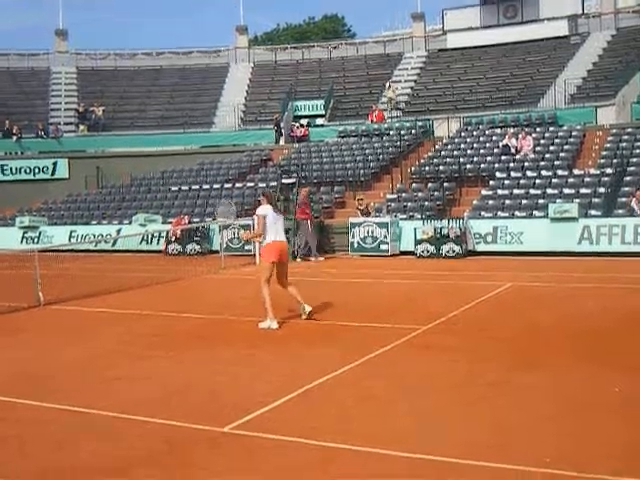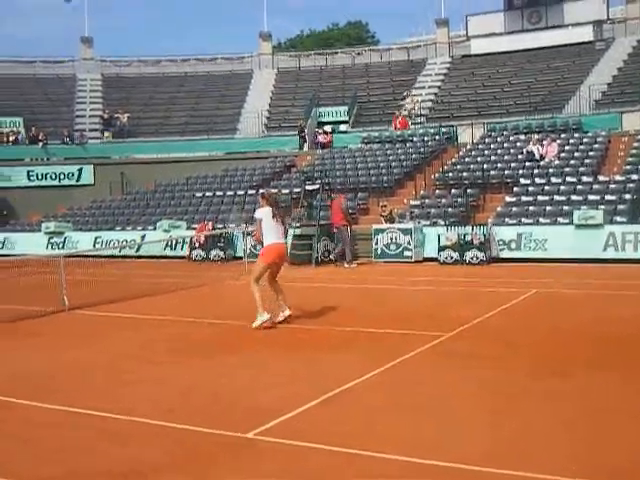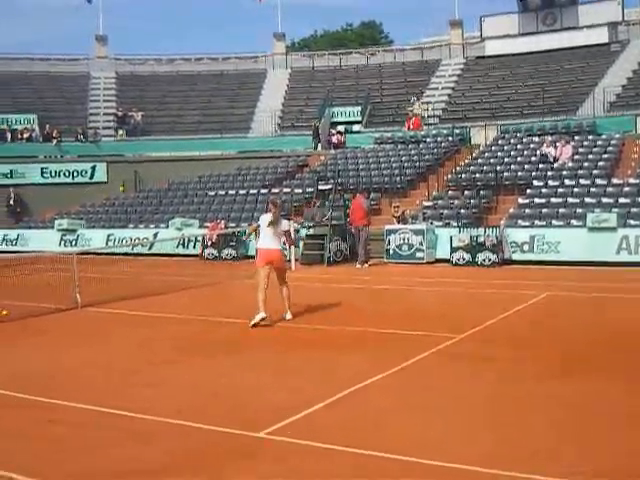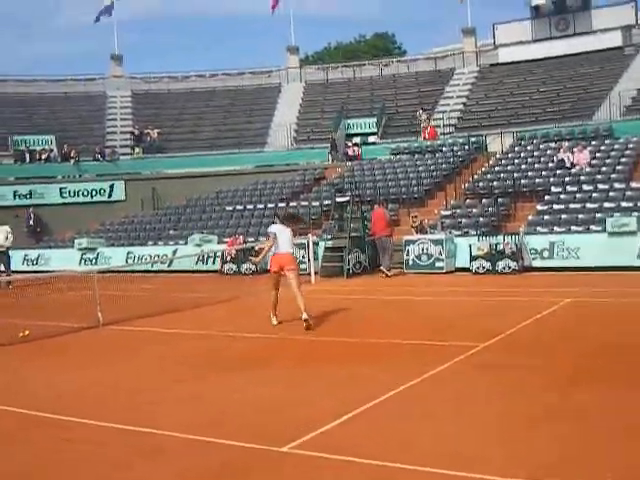
dt=0.4s
person 1, frame 1
left shoulder: (262, 209)
right shoulder: (279, 213)
left elbow: (260, 231)
left wrist: (249, 236)
right wrist: (253, 236)
left hip: (270, 247)
right hip: (283, 246)
left knee: (264, 284)
right knee: (284, 283)
left ankle: (271, 320)
right ankle: (304, 306)
person 1, frame 2
left shoulder: (260, 211)
right shoulder: (278, 213)
left elbow: (259, 236)
left wrist: (257, 238)
left hip: (270, 249)
right hip: (282, 248)
left knee: (254, 281)
right knee: (271, 280)
left ankle: (262, 313)
right ankle: (284, 310)
person 1, frame 3
left shoulder: (263, 217)
right shoulder: (284, 223)
left elbow: (253, 228)
right elbow: (290, 242)
left wrist: (246, 236)
left hip: (263, 253)
right hip: (277, 253)
left knee: (262, 287)
right knee: (283, 283)
left ankle: (261, 312)
right ankle: (287, 312)
person 1, frame 4
left shoulder: (273, 227)
right shoulder: (289, 230)
left elbow: (271, 243)
left wrist: (260, 258)
left hip: (276, 259)
right hip: (289, 258)
left knee: (275, 290)
right knee: (297, 291)
left ankle: (274, 317)
right ankle: (304, 315)
